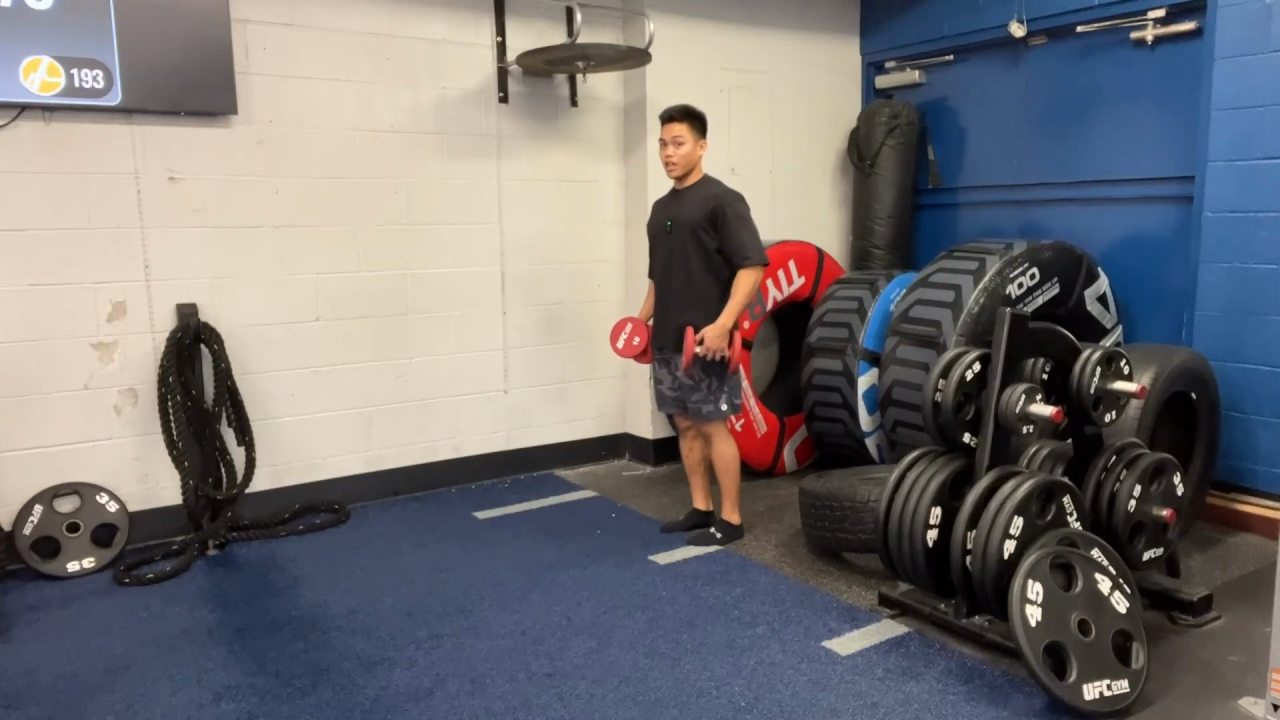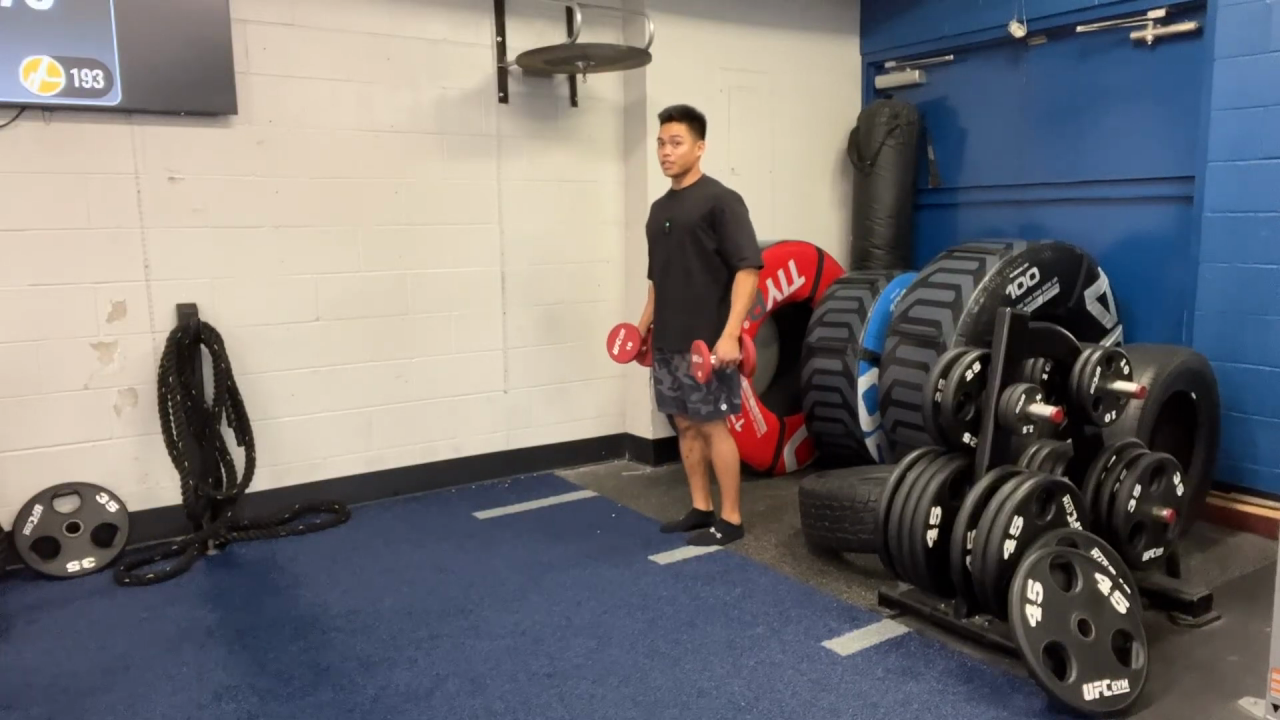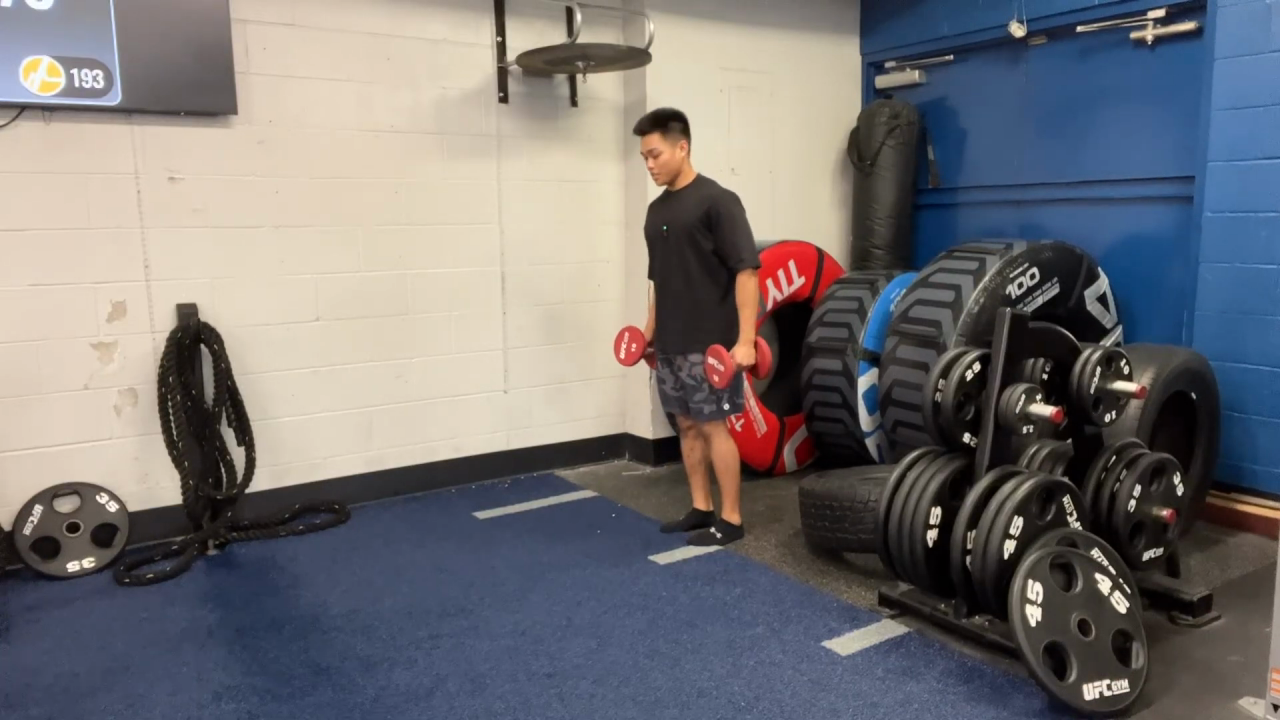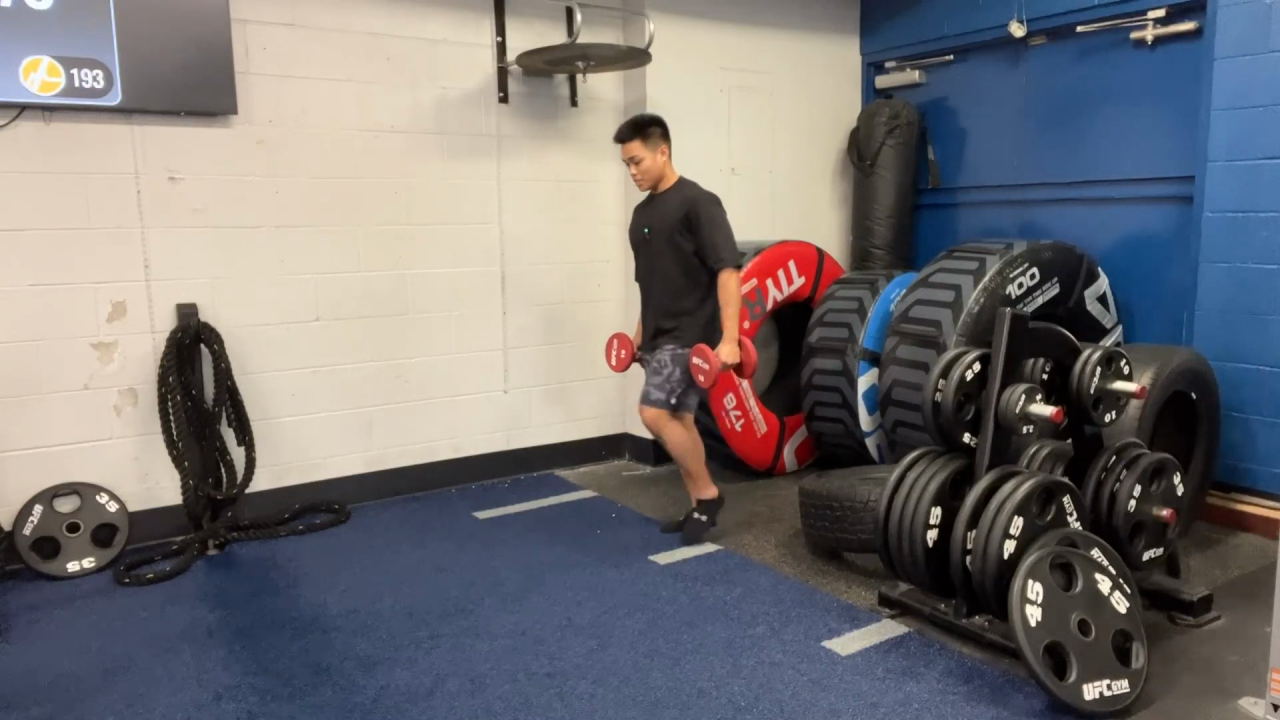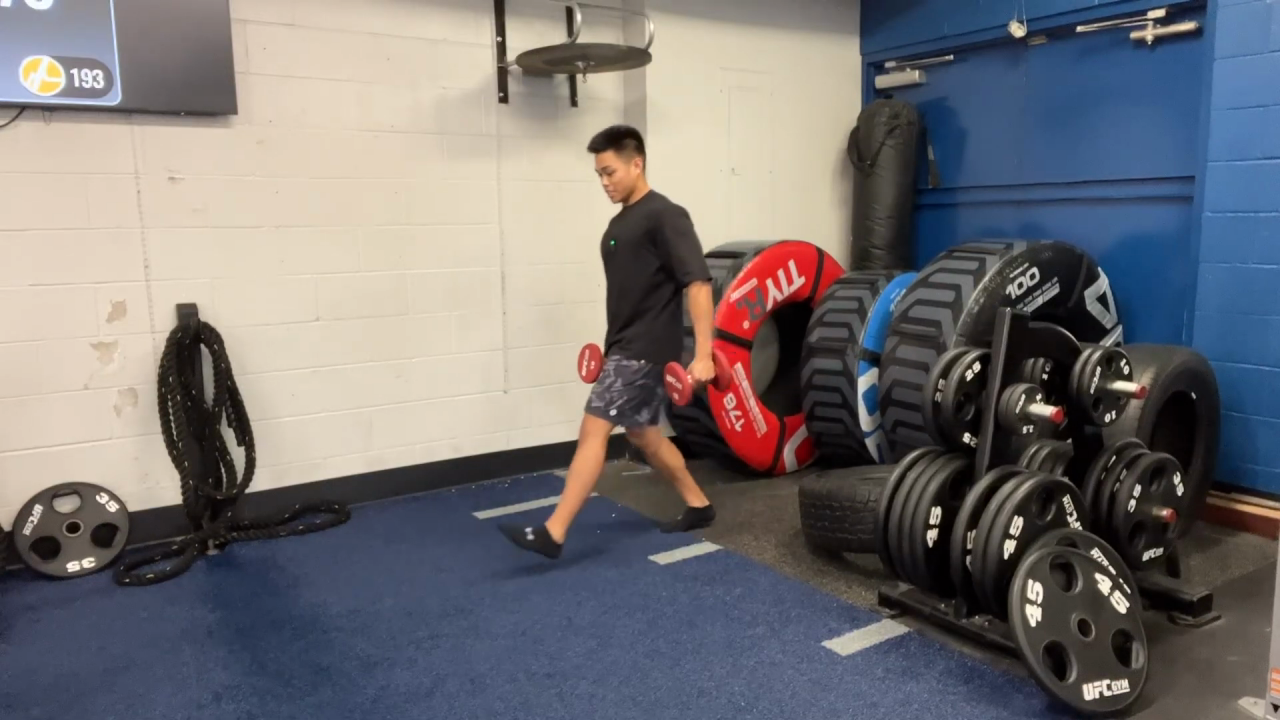
dt=0.5s
person 1, frame 1
left shoulder: (722, 200)
right shoulder: (661, 207)
left elbow: (753, 265)
left wrist: (724, 323)
right wrist: (641, 320)
left hip: (705, 340)
right hip: (667, 340)
left knee: (714, 426)
right knee: (685, 424)
left ankle: (730, 519)
right ankle: (700, 509)
person 1, frame 2
left shoulder: (720, 201)
right shoulder: (660, 207)
left elbow: (748, 268)
left wrist: (731, 334)
right wrist: (644, 324)
left hip: (706, 343)
right hip: (668, 342)
left knee: (713, 426)
right knee: (685, 425)
left ankle: (731, 520)
right ankle: (700, 509)
person 1, frame 3
left shoulder: (717, 201)
right shoulder: (657, 209)
left elbow: (747, 270)
left wrist: (745, 339)
right wrist: (650, 328)
left hip: (708, 343)
right hip: (670, 343)
left knee: (713, 427)
right knee: (686, 424)
left ankle: (731, 520)
right ankle: (700, 509)
person 1, frame 4
left shoulder: (697, 202)
right shoulder: (643, 211)
left elbow: (727, 269)
left wrist: (729, 338)
right wrist: (640, 331)
left hip: (690, 336)
right hip: (659, 336)
left knee: (655, 414)
right knee: (678, 419)
left ankle: (708, 494)
right ankle: (699, 507)
person 1, frame 5
left shoulder: (665, 216)
right shoulder: (620, 222)
left elbow: (698, 284)
left wrist: (703, 354)
right wrist: (613, 346)
left hip: (646, 349)
right hip: (627, 347)
left knee: (593, 429)
right knee: (644, 433)
left ankle: (551, 533)
right ankle: (697, 506)
